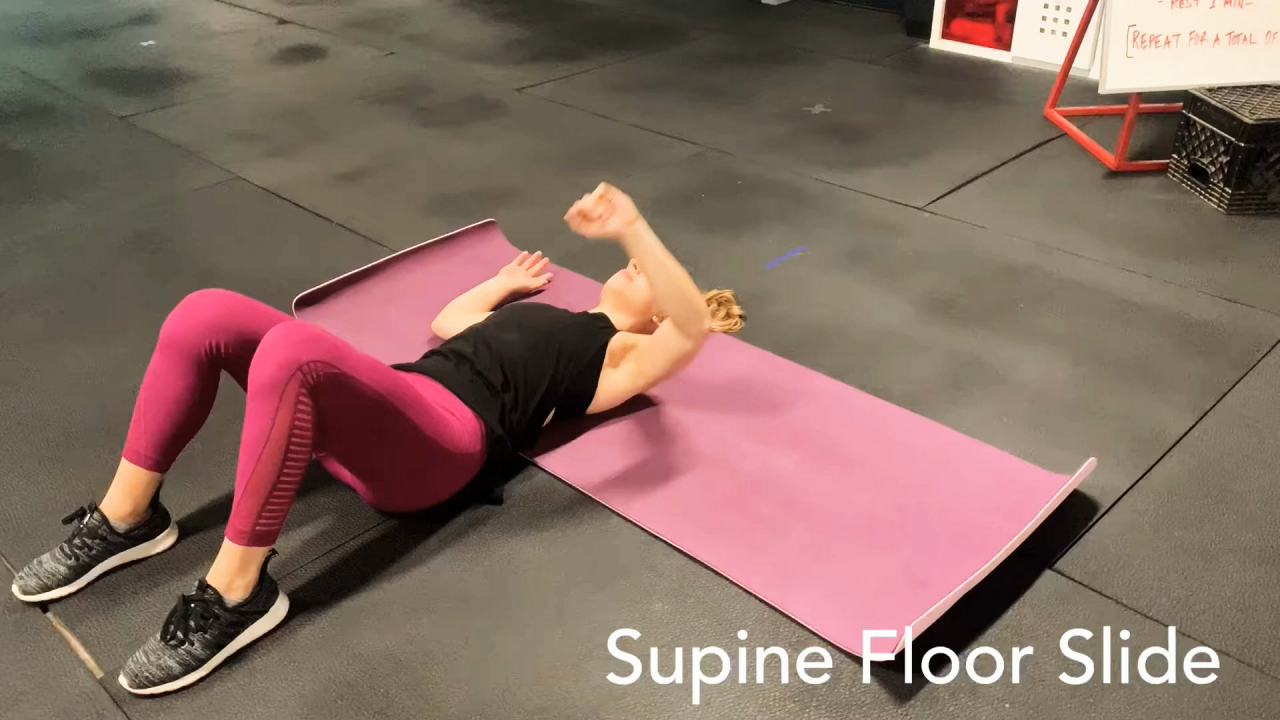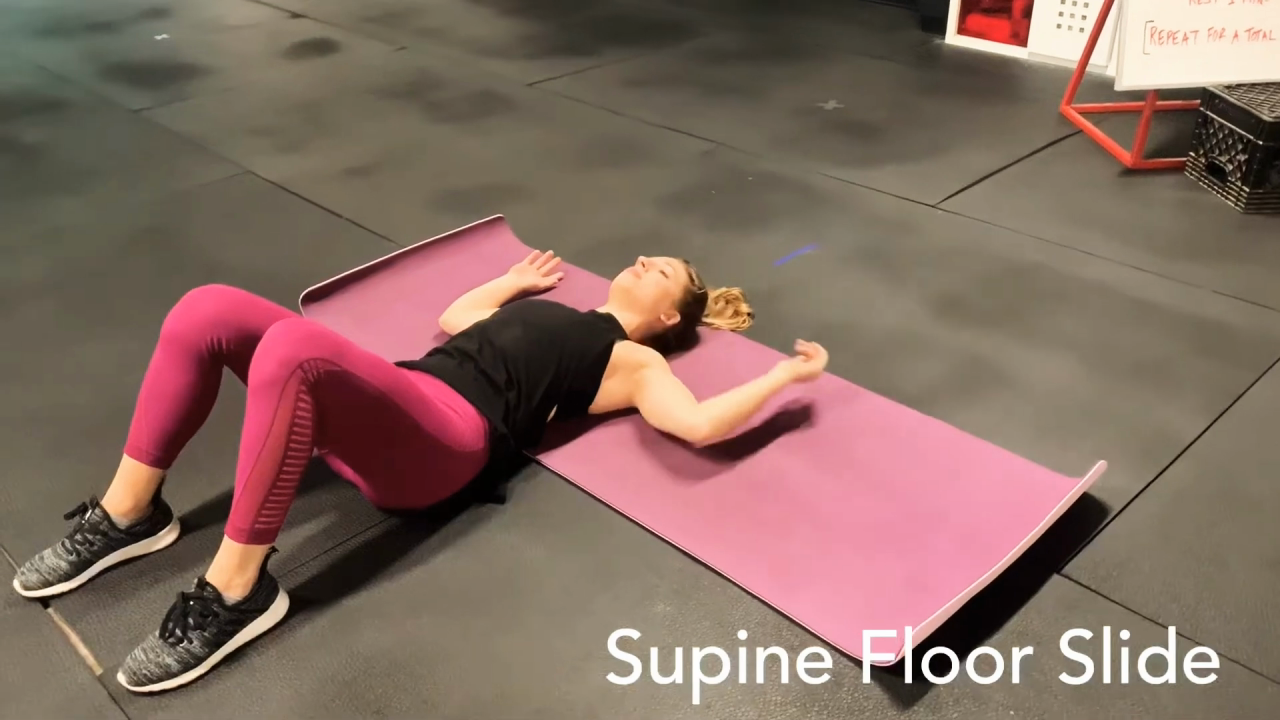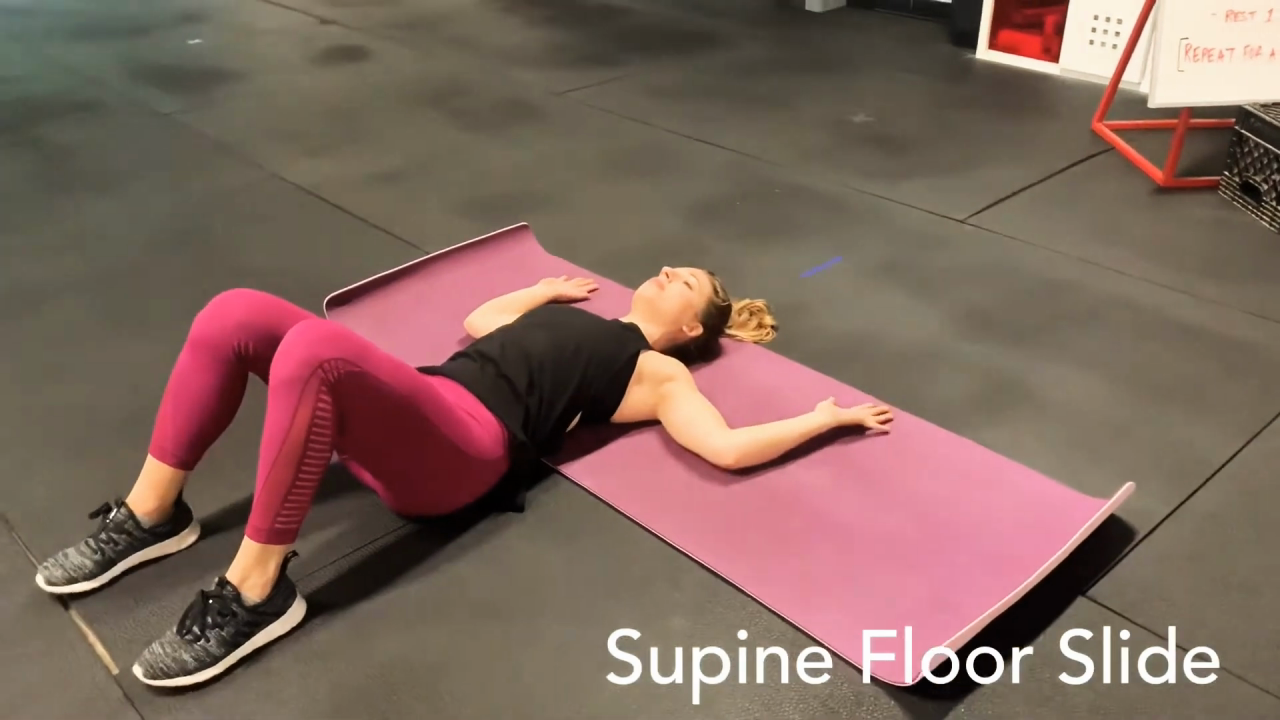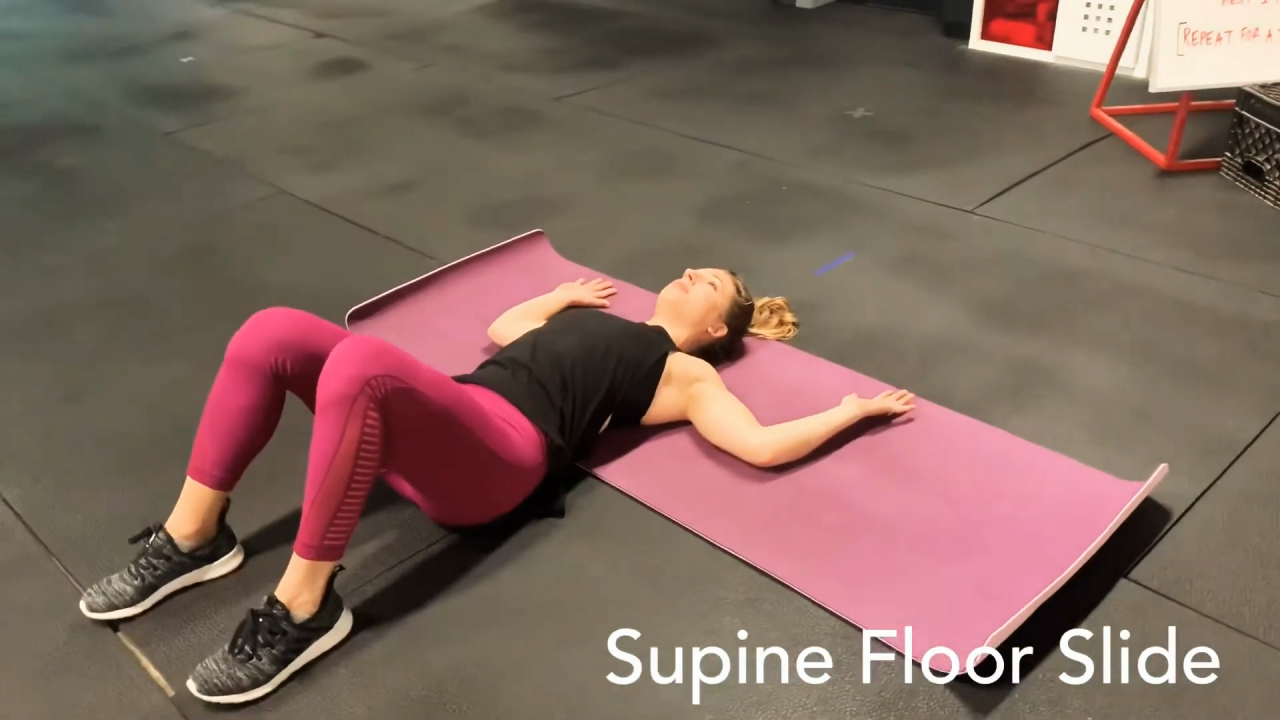
dt=0.7s
person 1, frame 1
left shoulder: (625, 358)
right shoulder: (536, 312)
left elbow: (695, 329)
right elbow: (446, 323)
left wrist: (629, 226)
right wrist: (504, 283)
left hip: (442, 440)
right hip: (381, 408)
left knee: (291, 353)
right knee: (205, 315)
left ankle: (237, 593)
right ankle: (126, 519)
person 1, frame 2
left shoulder: (632, 360)
right shoulder: (550, 311)
left elbow: (699, 422)
right elbow: (453, 317)
left wrist: (783, 373)
right wrist: (514, 280)
left hip: (444, 437)
right hip: (393, 396)
left knee: (291, 348)
right knee: (207, 311)
left ankle: (236, 589)
right ankle: (129, 513)
person 1, frame 3
left shoulder: (658, 373)
right shoulder: (582, 319)
left elbow: (727, 447)
right elbow: (478, 322)
left wrist: (827, 416)
right wrist: (546, 288)
left hip: (466, 444)
right hip: (412, 410)
left knee: (311, 347)
right knee: (234, 314)
left ankle: (255, 591)
right ankle: (151, 514)
person 1, frame 4
left shoulder: (684, 372)
right shoulder: (601, 320)
left elbow: (762, 444)
right elbow: (500, 329)
left wrist: (855, 408)
right wrist: (563, 294)
left hip: (501, 451)
right hip: (442, 421)
left knee: (358, 365)
right knee: (272, 333)
left ankle: (304, 606)
right ankle: (193, 537)
